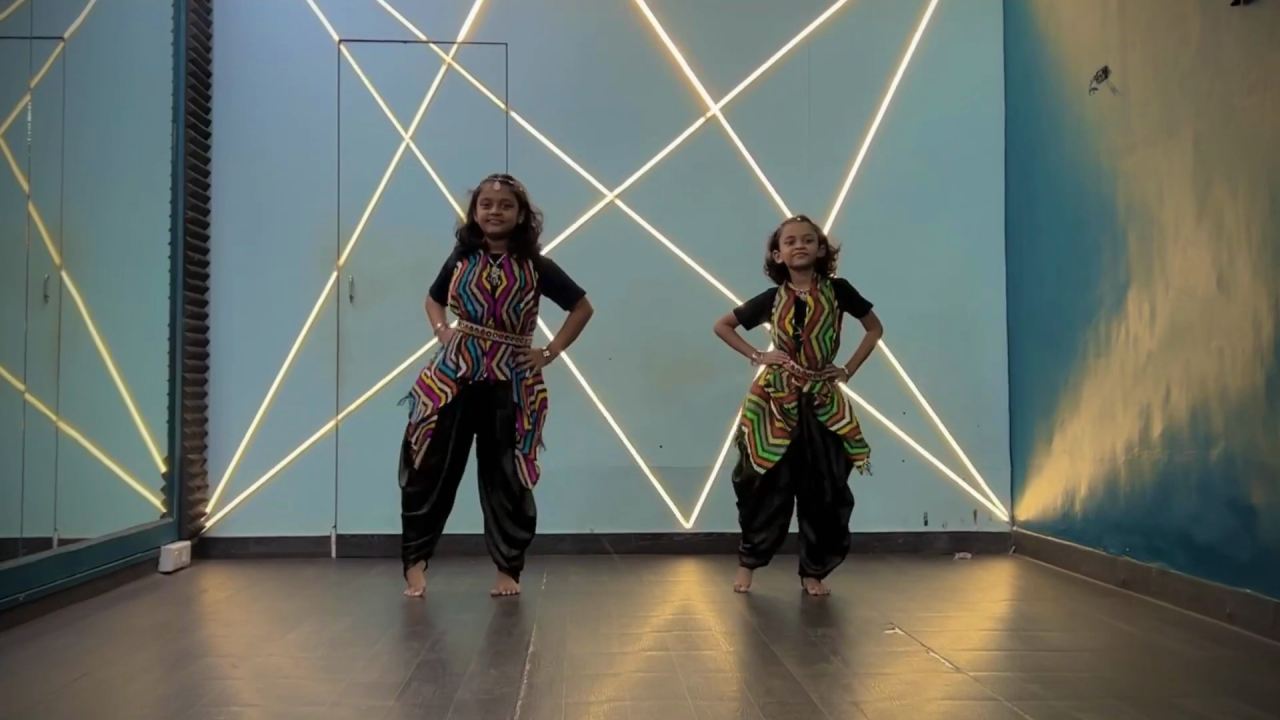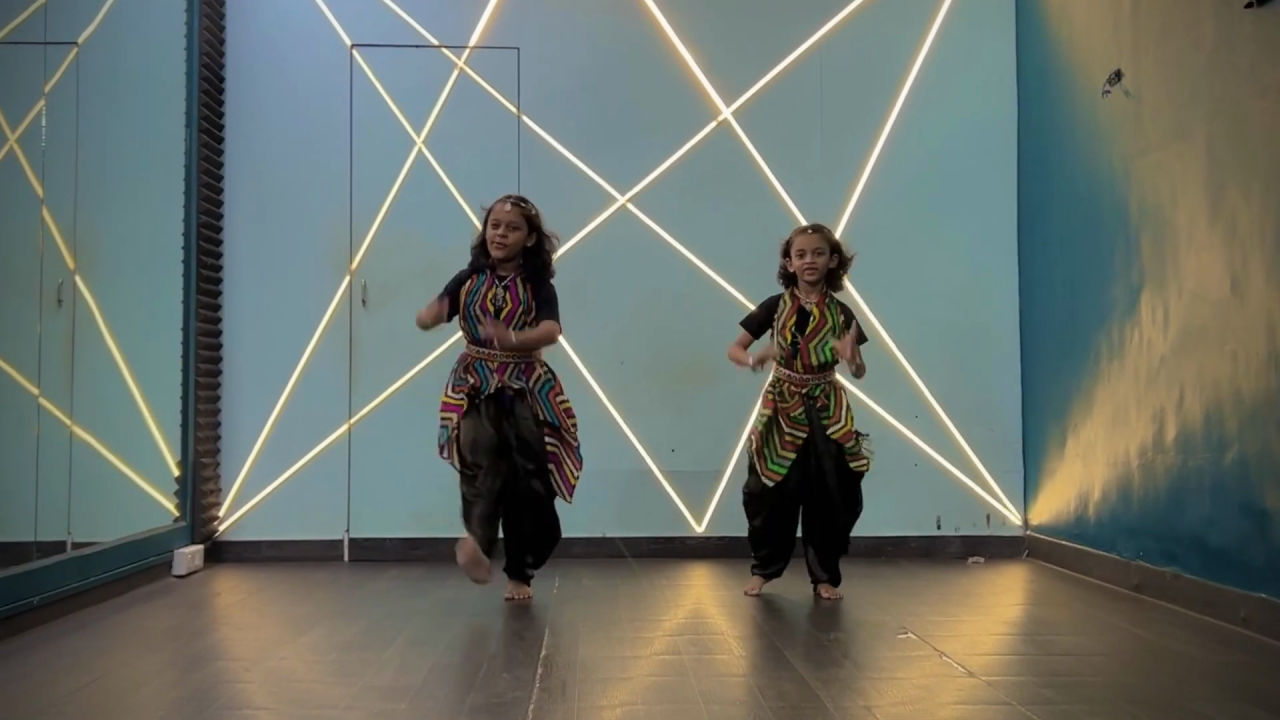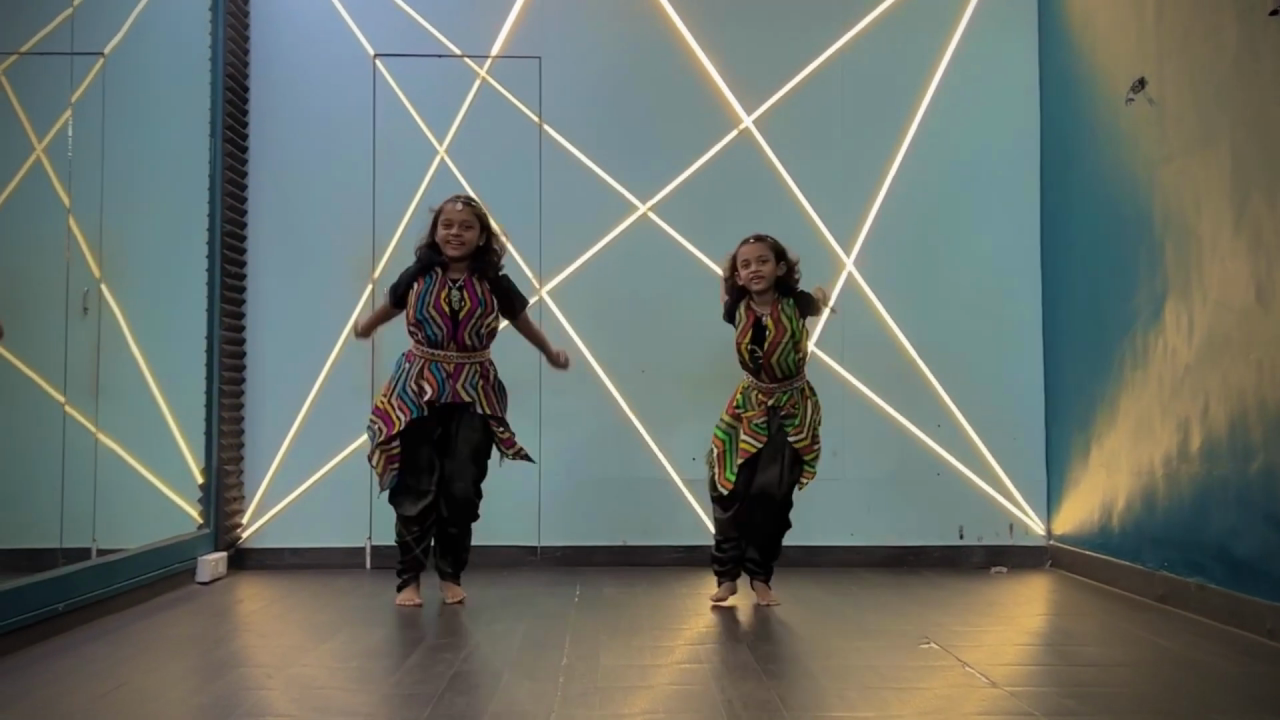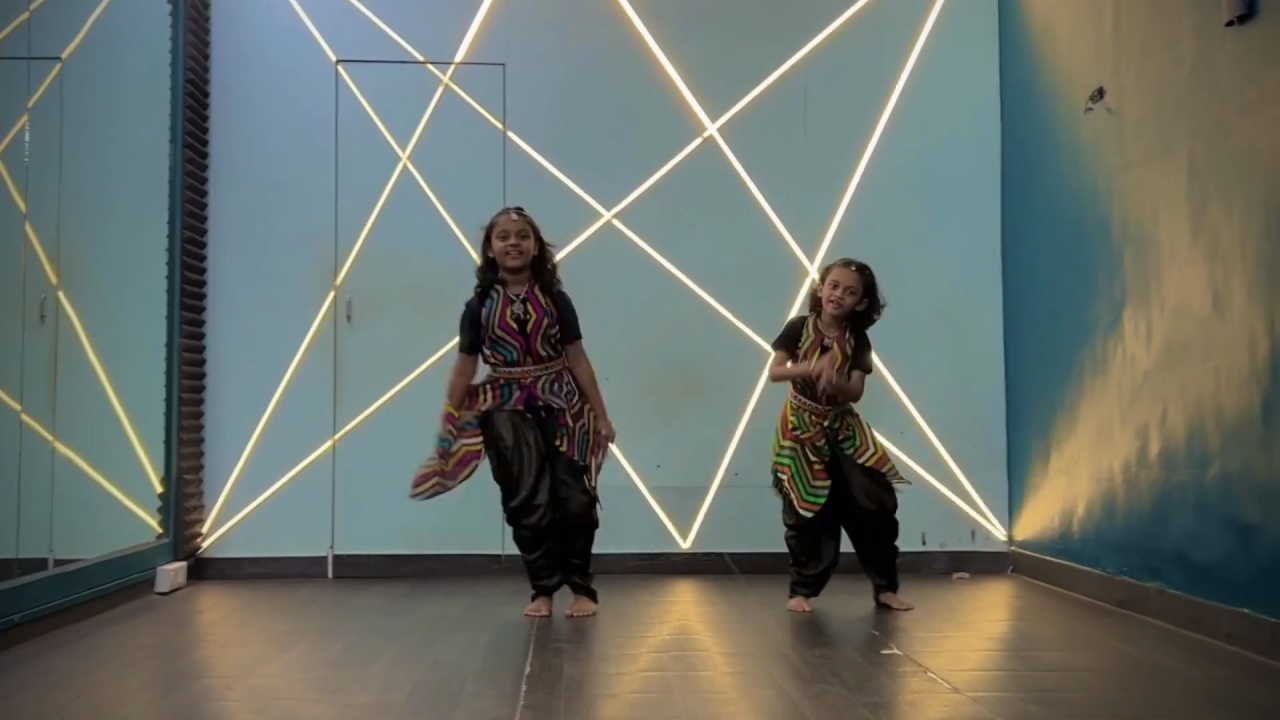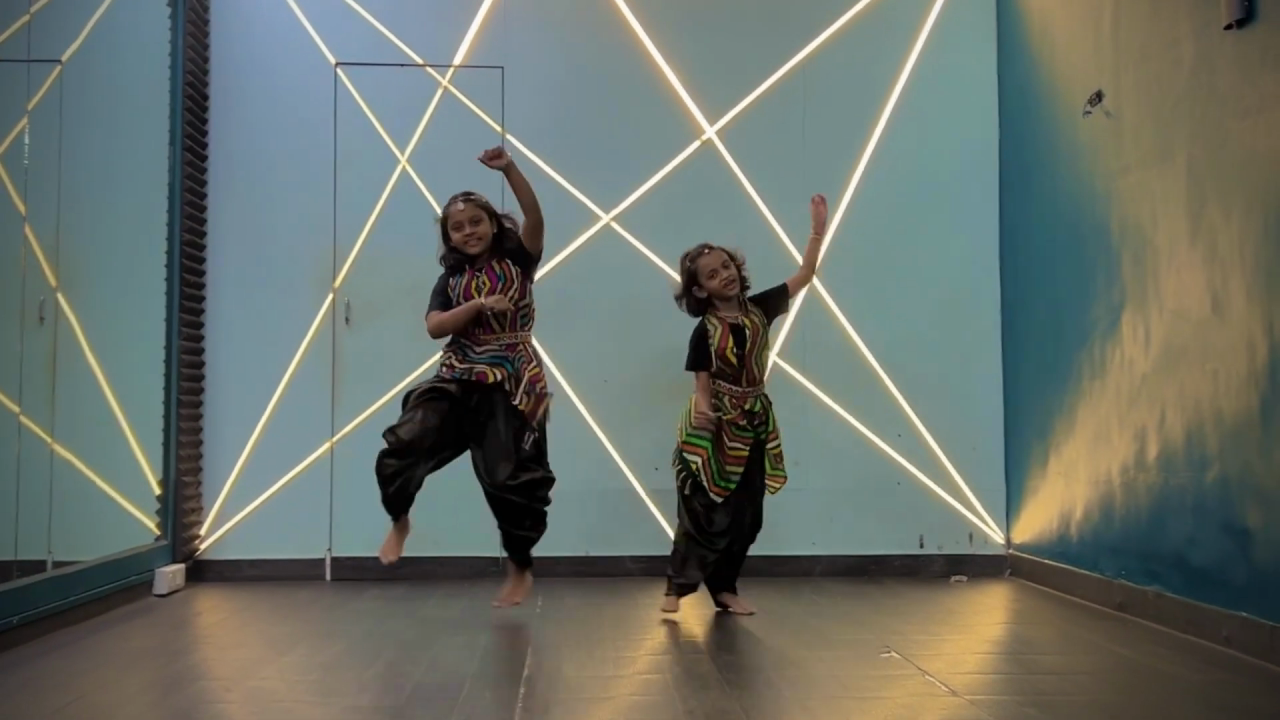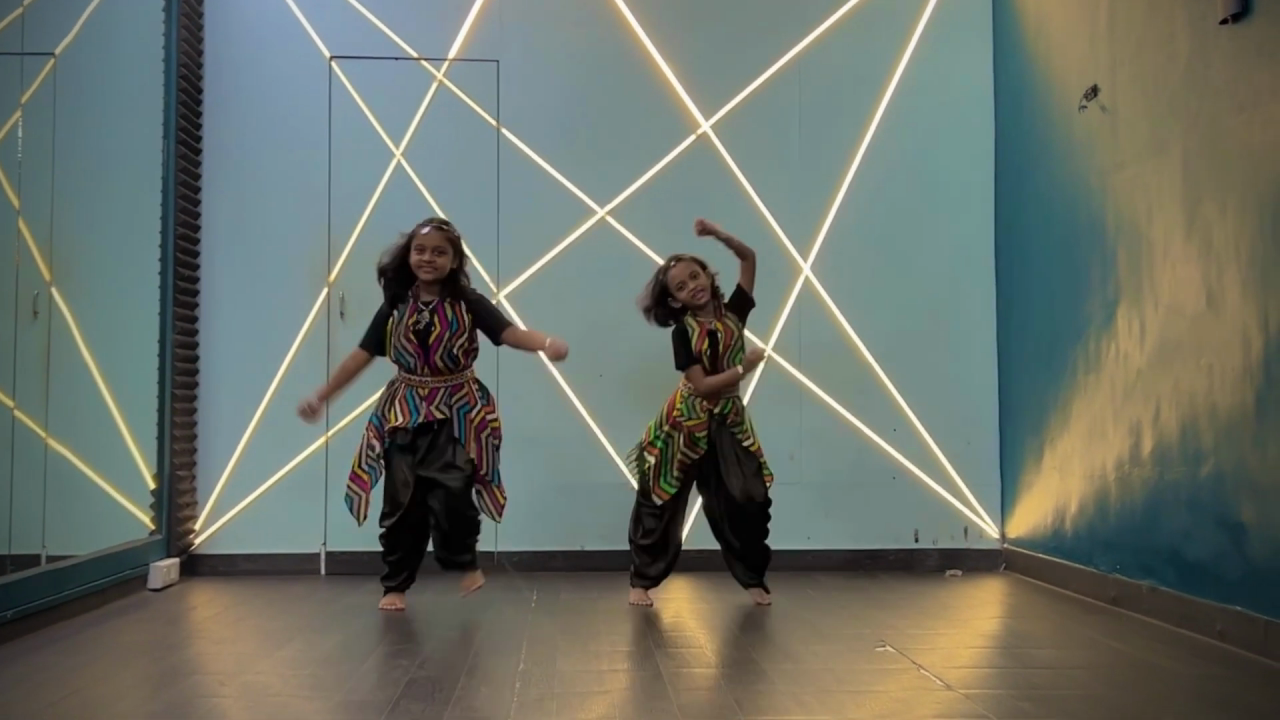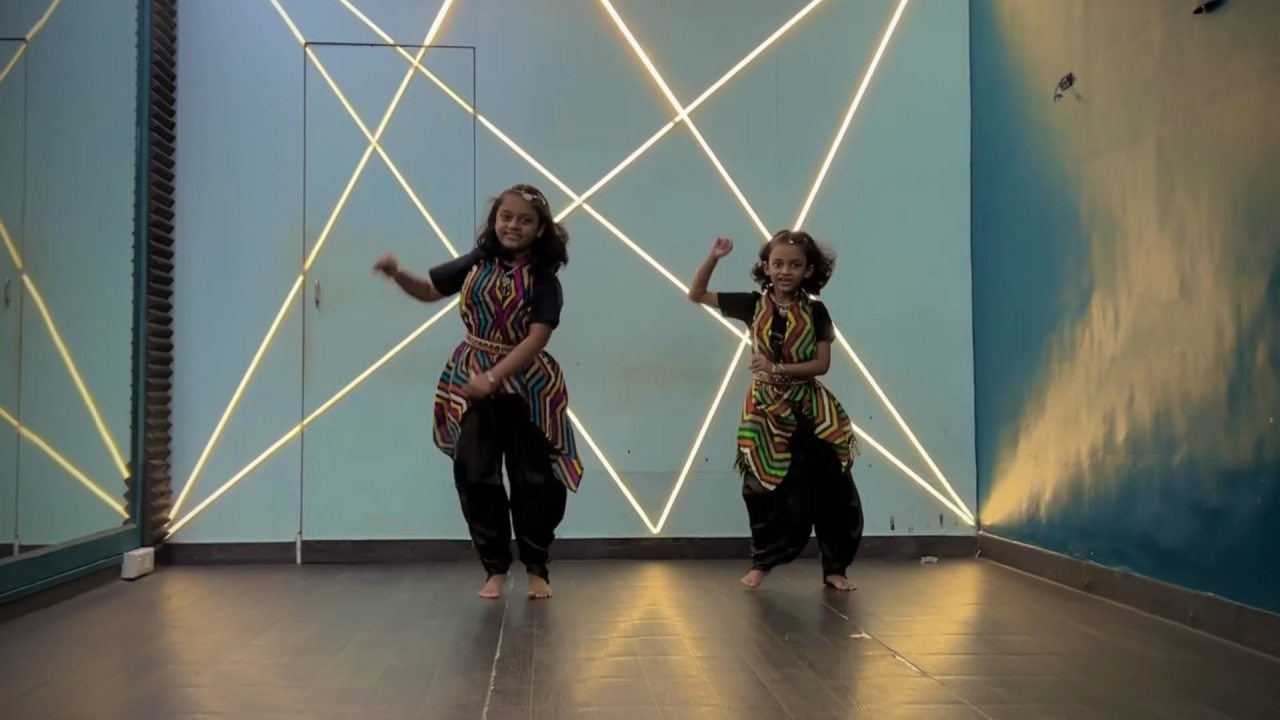
dt=0.7s
person 1, frame 1
left shoulder: (535, 267)
right shoulder: (461, 260)
left elbow: (582, 307)
right elbow: (434, 300)
left wrist: (551, 351)
right wrist: (441, 330)
left hip: (512, 381)
right hip: (455, 376)
left knee: (506, 476)
right knee: (432, 469)
left ankle: (508, 568)
right ankle: (415, 561)
person 1, frame 2
left shoulder: (537, 285)
right shoulder: (467, 279)
left elbow: (551, 331)
right elbow: (431, 314)
left wrist: (513, 338)
right wrist: (431, 314)
left hip: (527, 386)
right hip: (474, 383)
left knee: (530, 481)
right knee: (480, 456)
left ankle: (520, 574)
right ankle: (475, 541)
person 1, frame 3
left shoulder: (494, 284)
right shoulder: (417, 278)
left elbow: (520, 319)
right elbow: (392, 306)
left wrist: (550, 353)
right wrist: (366, 325)
left hip: (473, 393)
right hip: (419, 391)
left knee: (461, 488)
right knee: (415, 488)
left ankle: (450, 576)
right ankle: (409, 580)
person 1, frame 4
left shoulder: (554, 297)
right shoulder: (481, 302)
left elbow: (577, 356)
right elbow: (463, 366)
left wrist: (600, 414)
right wrist: (453, 424)
left hip: (559, 403)
right hip: (508, 407)
left knee: (573, 500)
right knee: (528, 502)
left ankle: (582, 589)
right ankle: (542, 590)
person 1, frame 5
left shoulder: (518, 263)
right shoulder: (450, 281)
left elbow: (534, 217)
right elbow: (435, 328)
left wrist: (509, 170)
right wrist: (478, 305)
left hip: (511, 379)
right hip: (460, 376)
left knee: (508, 475)
right knee: (404, 444)
left ankle: (519, 566)
right ankle: (399, 521)
person 1, frame 6
left shoulder: (469, 303)
right shoulder: (394, 307)
left elbow: (510, 334)
right elbow: (363, 354)
left wrist: (548, 345)
right wrist: (322, 396)
left hip: (460, 407)
right hip: (405, 410)
left knee: (450, 487)
right knee: (403, 503)
left ankle: (464, 561)
right ankle: (395, 584)
person 1, frame 7
left shoulder: (544, 280)
right shoulder: (473, 265)
left elbow: (535, 339)
right elbow: (426, 291)
left wrist: (494, 376)
right wrist: (397, 273)
left hip: (526, 384)
right hip: (471, 380)
left knee: (533, 479)
right knee: (477, 477)
left ankle: (536, 569)
right ankle: (495, 568)
person 2, frame 1
left shoulder: (838, 291)
right shoulder: (771, 299)
left elbow: (874, 328)
right elbow: (722, 326)
left wrist: (848, 370)
right wrist: (756, 356)
left hip: (822, 400)
right hip: (776, 397)
left knee: (825, 489)
right knee: (765, 481)
left ankle: (814, 570)
right ankle: (749, 561)
person 2, frame 2
left shoulder: (840, 311)
right shoulder: (775, 306)
left elbow: (858, 371)
right elbow: (735, 347)
left wrist: (853, 357)
right wrist: (751, 361)
left hip: (827, 406)
right hip: (783, 404)
left knee: (830, 498)
right knee: (771, 494)
left ankle: (825, 576)
right ankle: (763, 570)
person 2, frame 3
left shoulder: (796, 304)
right shoulder: (737, 310)
left elbow: (816, 306)
left hip: (792, 408)
right hip: (749, 408)
left knee: (770, 493)
right knee: (733, 491)
left ankle: (761, 576)
right ankle: (727, 574)
person 2, frame 4
left shoulder: (857, 340)
right shoulder: (799, 328)
left elbow: (853, 390)
right elbow: (777, 370)
left wrist: (838, 379)
right wrist: (811, 366)
left hip: (844, 429)
right hip: (801, 429)
left knee: (876, 508)
right knee: (808, 514)
left ankle: (885, 587)
right ankle: (802, 590)
person 2, frame 5
left shoulder: (759, 308)
right shoulder: (704, 333)
left elbow: (804, 275)
right elbow: (702, 389)
left wrist: (817, 229)
right wrist: (702, 414)
left hip: (755, 416)
right hip: (717, 421)
left knee: (746, 512)
right knee: (706, 504)
left ankle: (723, 588)
right ankle: (679, 585)
person 2, frame 6
left shoulder: (734, 312)
right shoulder: (683, 332)
left elbow: (748, 260)
right elbow: (702, 384)
left wrist: (715, 234)
right wrist: (742, 369)
left hip: (728, 420)
right hip: (688, 420)
left knee: (747, 501)
right knee: (662, 501)
left ankle: (752, 577)
right ankle: (643, 580)
person 2, frame 7
left shoulder: (815, 312)
right shoulder: (752, 306)
left elbow: (821, 365)
right elbow: (696, 295)
left wrist: (779, 370)
right wrist: (713, 259)
left hip: (811, 408)
right hip: (766, 409)
left knee: (832, 490)
right knee: (766, 491)
left ankle: (835, 567)
right ankle: (764, 561)
